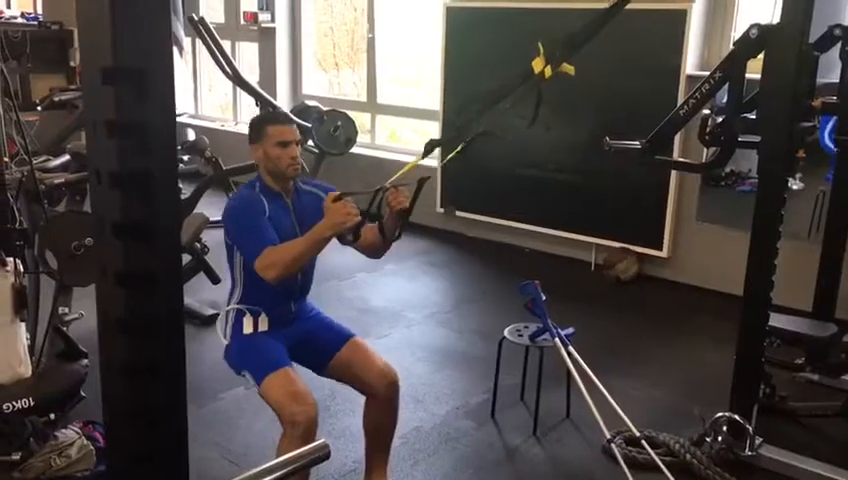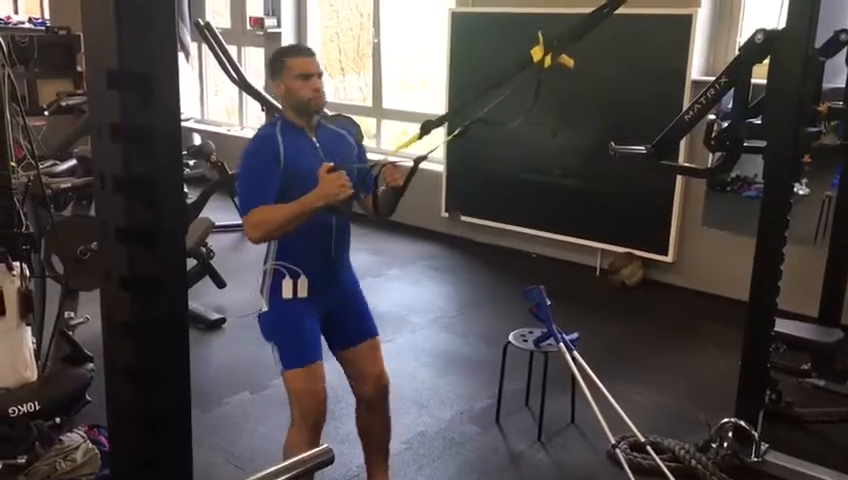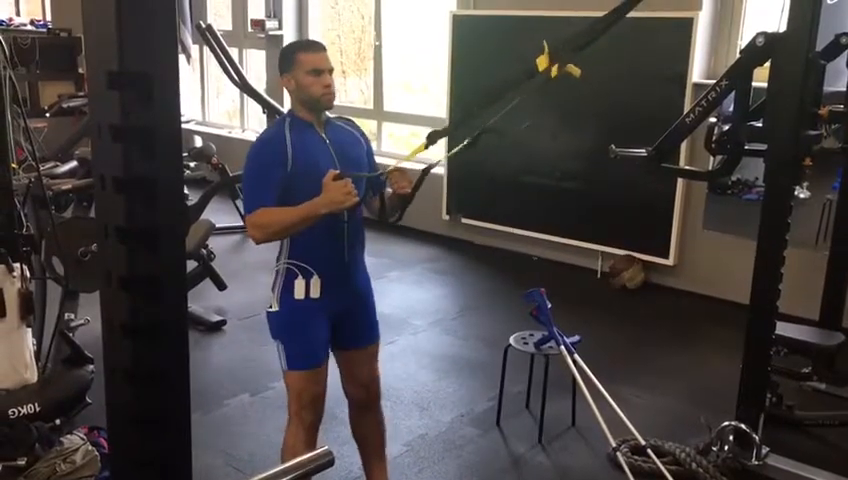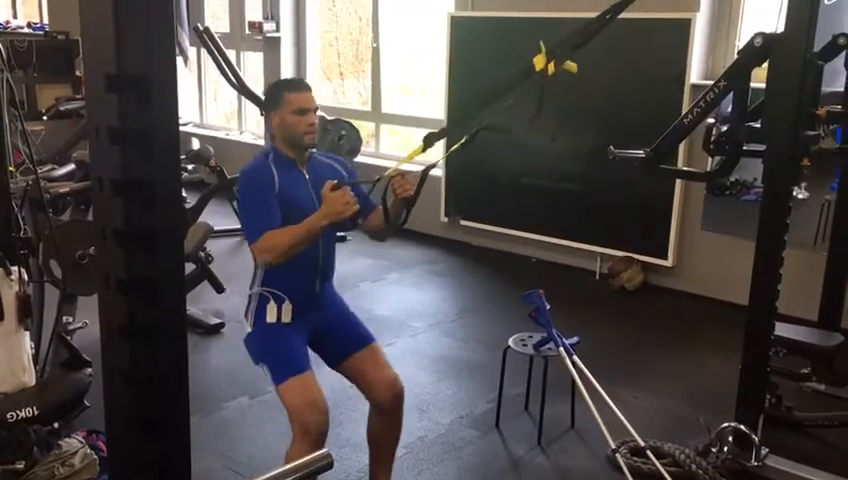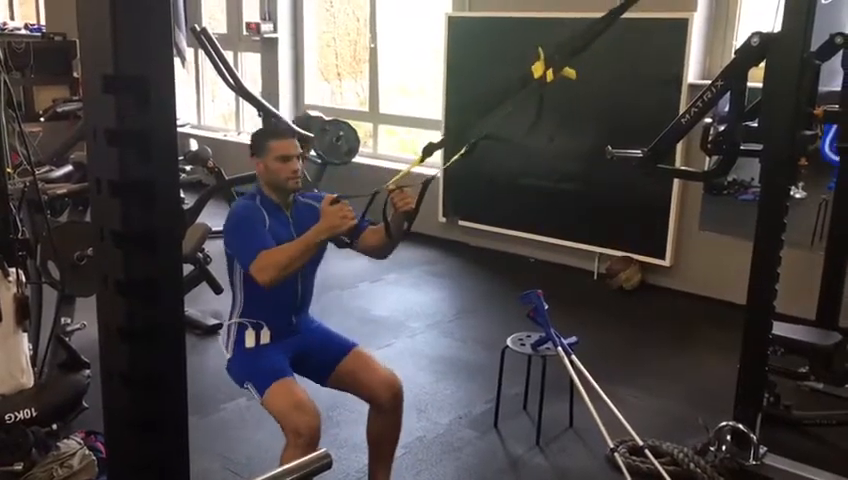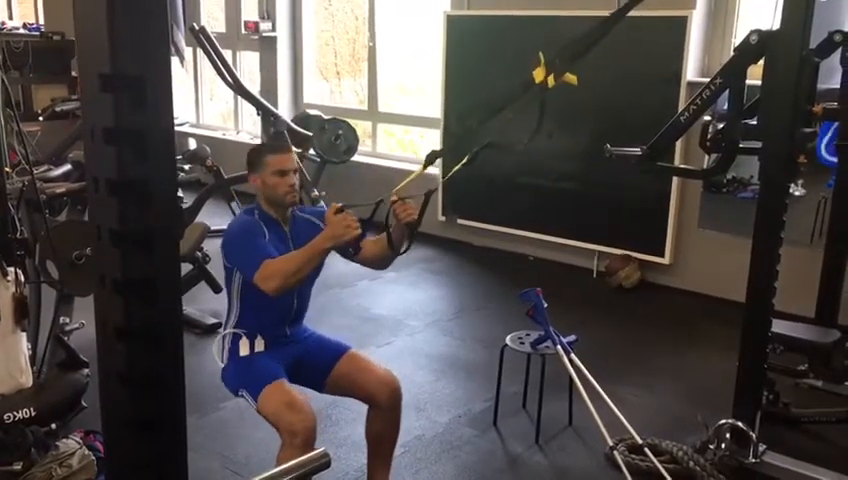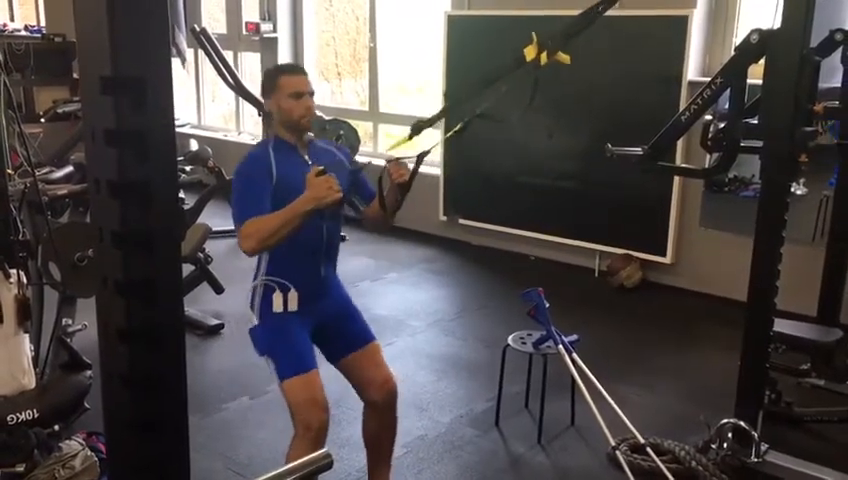
dt=0.5s
person 1, frame 1
left shoulder: (317, 193)
right shoulder: (245, 205)
left elbow: (372, 247)
right elbow: (271, 268)
left wrist: (393, 217)
right wrist: (326, 228)
left hip: (302, 315)
right hip: (254, 327)
left knee: (384, 382)
right knee: (301, 414)
person 1, frame 2
left shoulder: (343, 139)
right shoulder: (266, 147)
left elbow: (375, 209)
right elbow: (256, 227)
left wrist: (391, 189)
right wrist: (317, 197)
left hip: (341, 281)
right hip: (291, 290)
left knee: (375, 388)
right knee: (310, 411)
person 1, frame 3
left shoulder: (352, 135)
right shoulder: (274, 145)
left elbow: (378, 209)
right elbow: (257, 228)
left wrist: (397, 194)
right wrist: (322, 204)
left hip: (353, 284)
right hip: (302, 289)
left knee: (365, 395)
right knee: (306, 413)
person 1, frame 4
left shoulder: (335, 168)
right shoulder: (258, 176)
left elbow: (377, 229)
right elbow: (266, 251)
left wrist: (398, 203)
right wrist: (323, 216)
left hip: (326, 303)
right hip: (277, 313)
left knee: (389, 393)
right knee: (312, 422)
person 1, frame 5
left shoulder: (315, 205)
right shoulder: (245, 215)
left elbow: (376, 247)
right elbow: (265, 272)
left wrist: (399, 218)
right wrist: (323, 231)
left hip: (303, 328)
right hip: (254, 340)
left knee: (388, 390)
right knee: (305, 425)
person 1, frame 6
left shoulder: (313, 219)
right shoulder: (243, 230)
left elbow: (375, 257)
right elbow: (272, 281)
left wrist: (400, 228)
right wrist: (328, 239)
left hip: (298, 338)
right hip: (250, 350)
left knee: (386, 389)
right knee: (300, 425)
person 1, frame 7
left shoulder: (335, 155)
right shoulder: (258, 164)
left elbow: (376, 217)
right elbow: (250, 240)
left wrist: (395, 188)
right wrist: (307, 201)
left hip: (330, 293)
right hip: (281, 302)
left knee: (382, 392)
right knee: (313, 420)
